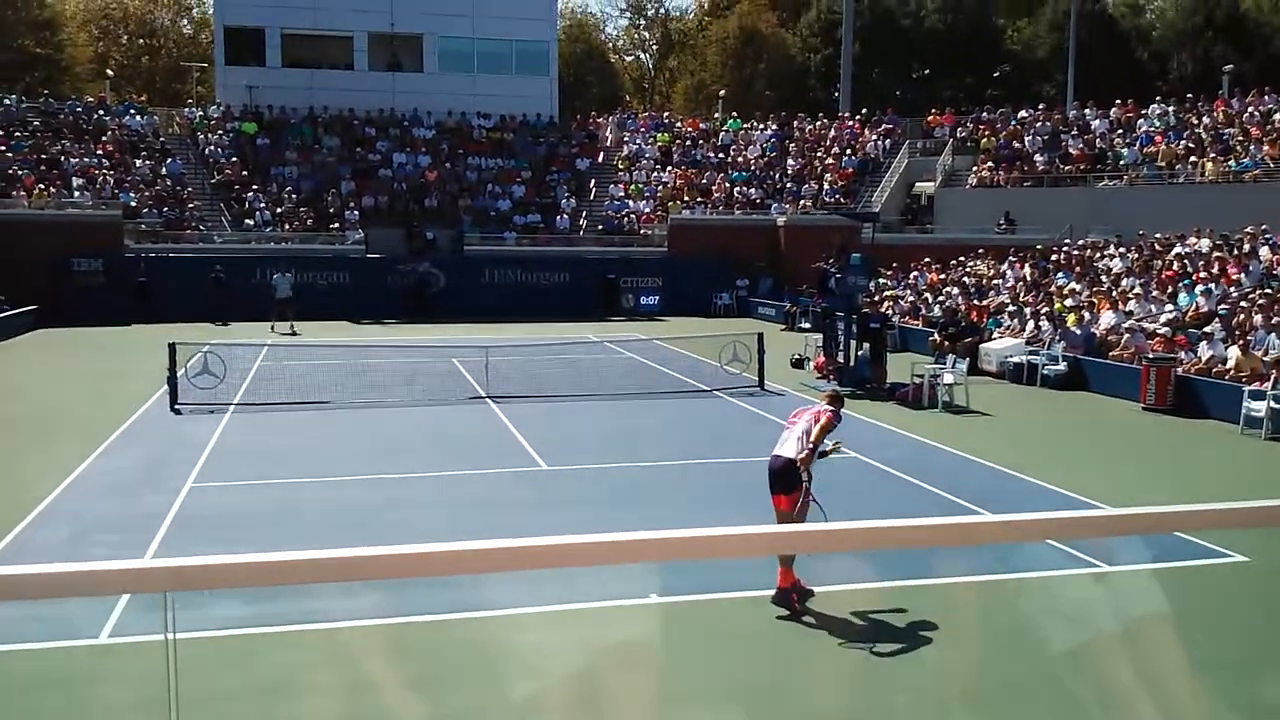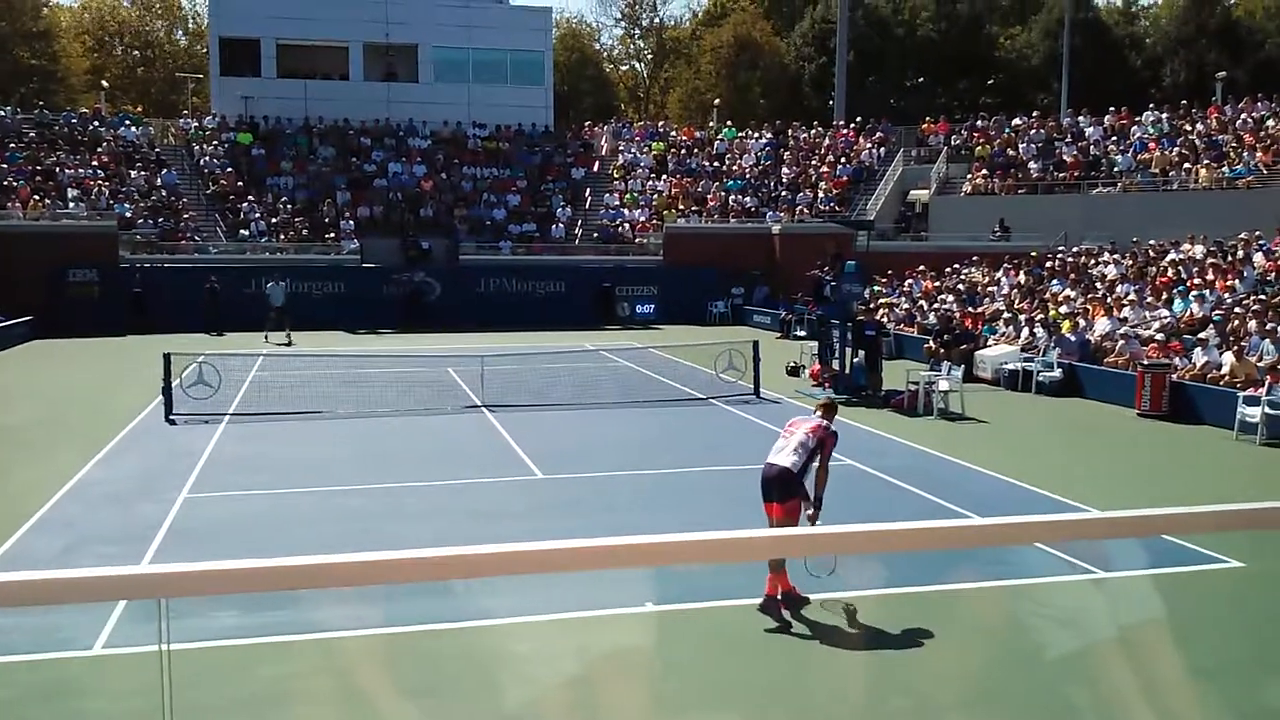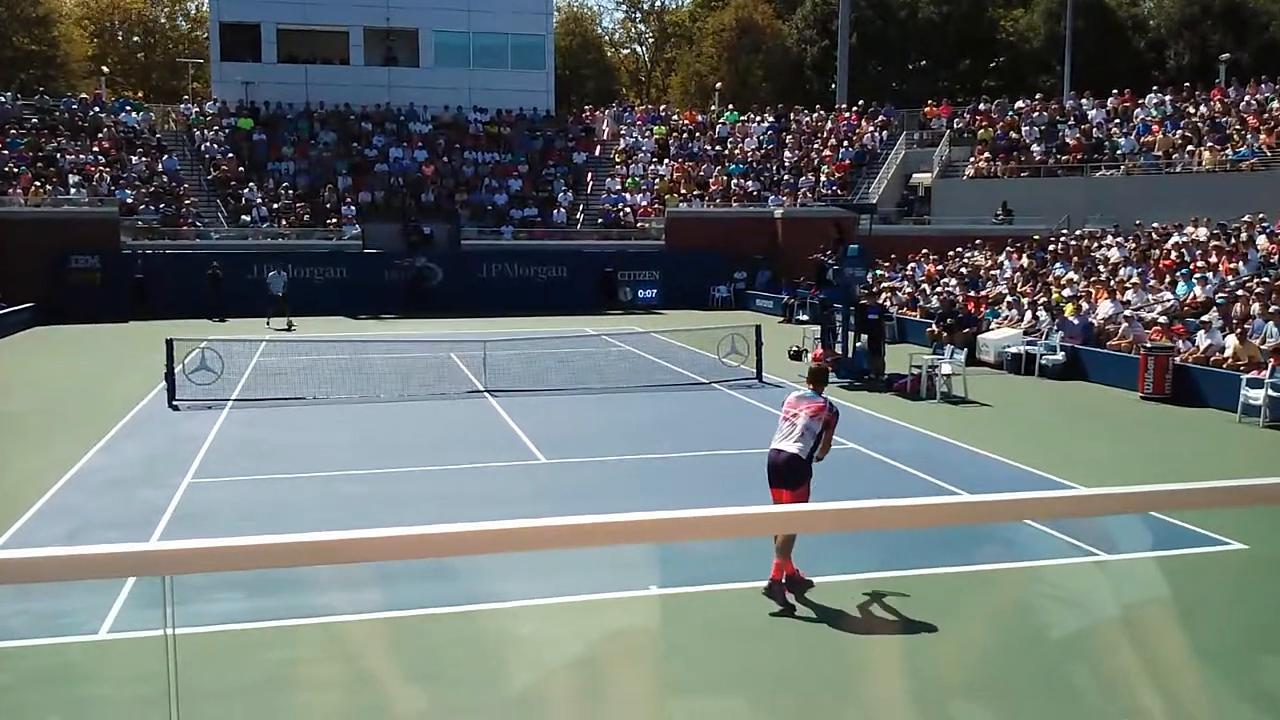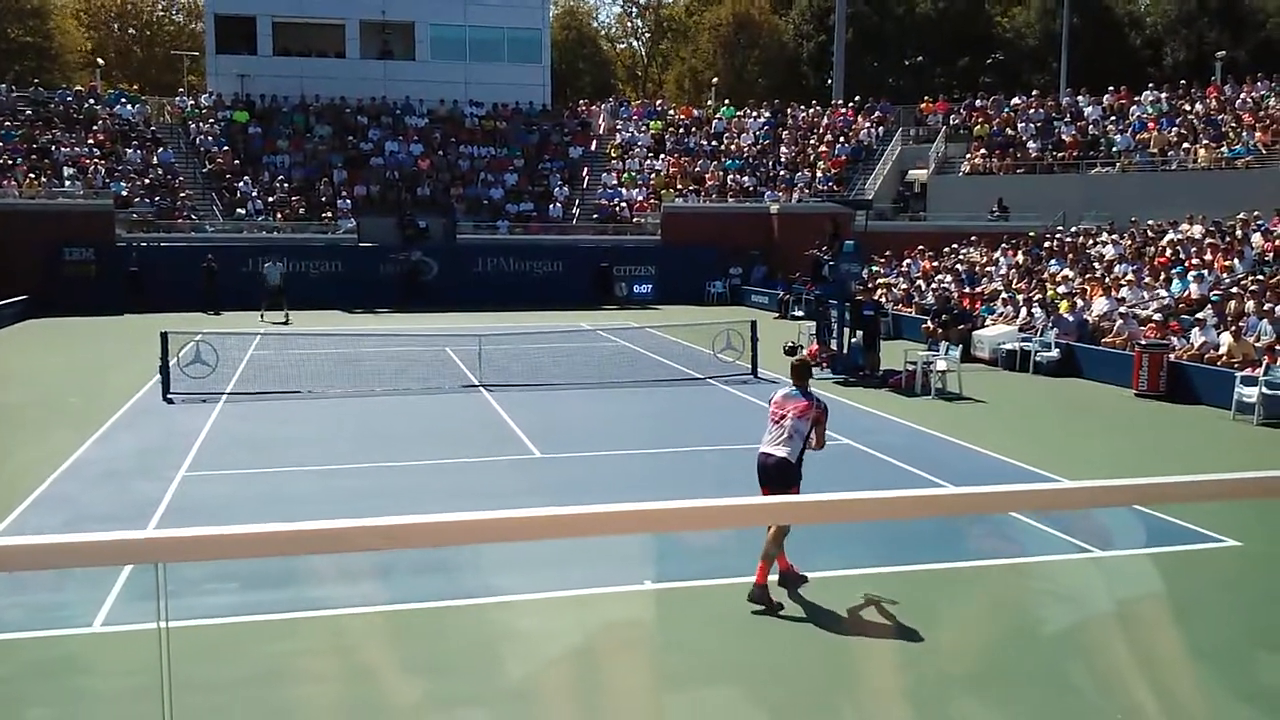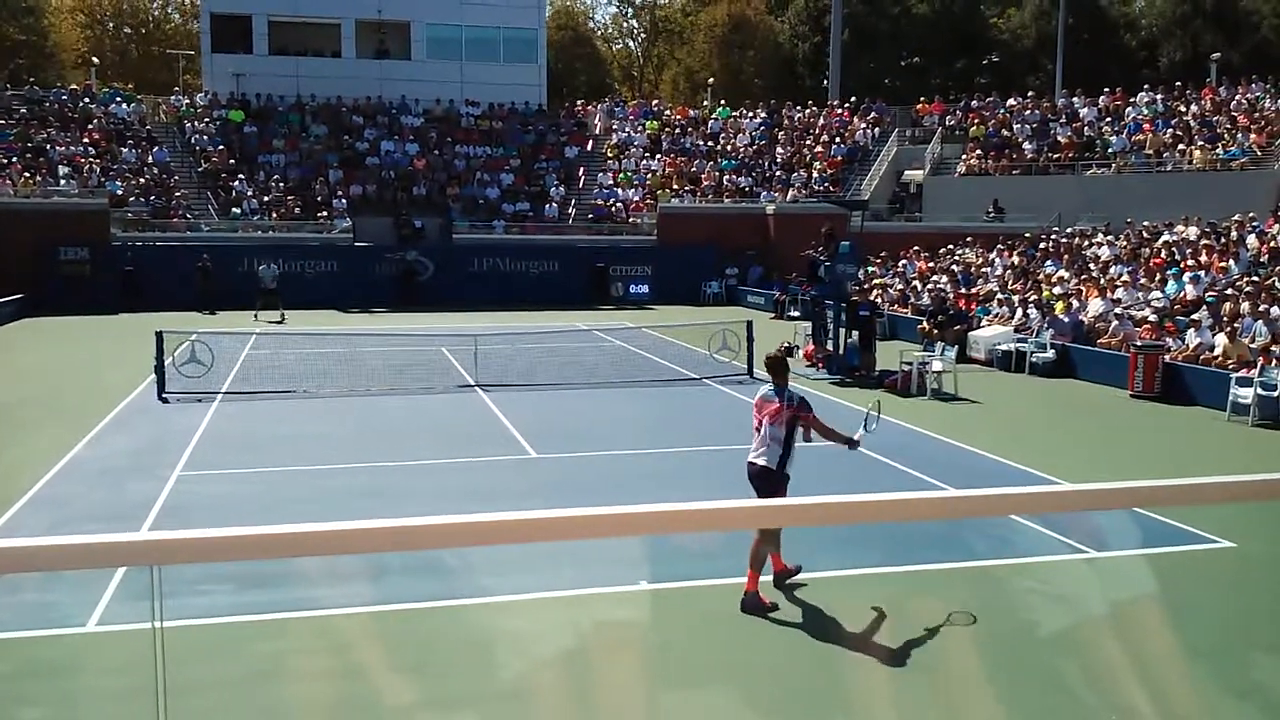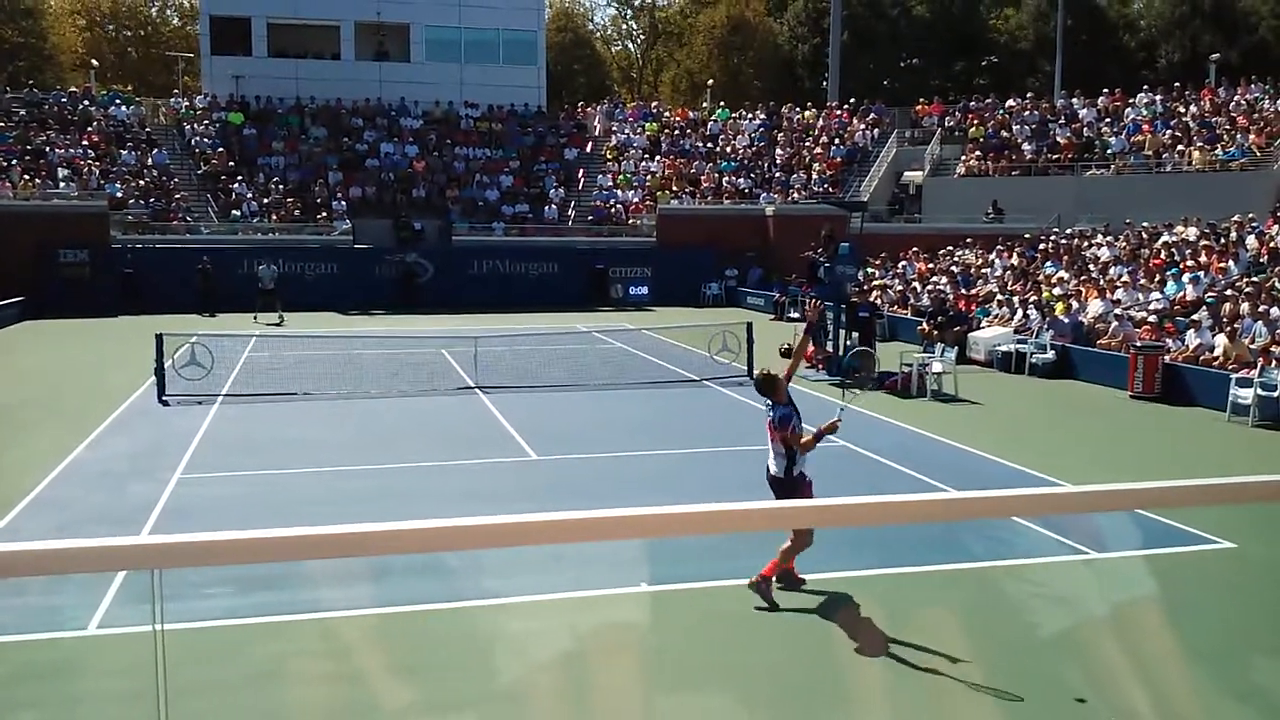
dt=0.5s
person 1, frame 1
left shoulder: (801, 411)
right shoulder: (832, 412)
right elbow: (821, 427)
left wrist: (822, 452)
right wrist: (810, 452)
left hip: (775, 462)
right hip: (792, 467)
left ankle: (790, 582)
right ankle: (783, 589)
person 1, frame 2
left shoulder: (795, 421)
right shoulder: (829, 432)
right elbow: (822, 469)
left wrist: (806, 501)
right wrist: (817, 504)
left hip: (768, 471)
right hip: (786, 477)
left ankle: (786, 591)
right ankle: (770, 597)
person 1, frame 3
left shoulder: (791, 398)
right shoulder: (829, 409)
right elbow: (825, 445)
right wrist: (817, 457)
left hip: (774, 455)
right hip: (795, 462)
left ankle: (790, 574)
right ankle: (775, 581)
person 1, frame 4
left shoulder: (777, 395)
right shoulder: (817, 405)
right elbow: (819, 443)
right wrist: (810, 443)
left hip: (764, 458)
right hip: (785, 464)
left knee: (777, 522)
right knee: (780, 525)
left ankle: (785, 570)
right ankle: (759, 586)
person 1, frame 5
left shoulder: (762, 394)
right shoulder: (795, 402)
right elbow: (824, 432)
right wrist: (850, 441)
left hip: (755, 465)
right hip: (771, 471)
right knee: (765, 530)
left ankle: (780, 569)
right ankle: (751, 594)
person 1, frame 6
left shoulder: (779, 395)
right shoulder: (782, 418)
left elbow: (797, 357)
right elbow: (801, 448)
left wrist: (810, 326)
right wrist: (821, 433)
left hip: (791, 475)
right hip: (787, 479)
left knee: (803, 527)
right knee: (802, 536)
left ankle: (785, 572)
right ankle: (763, 578)
